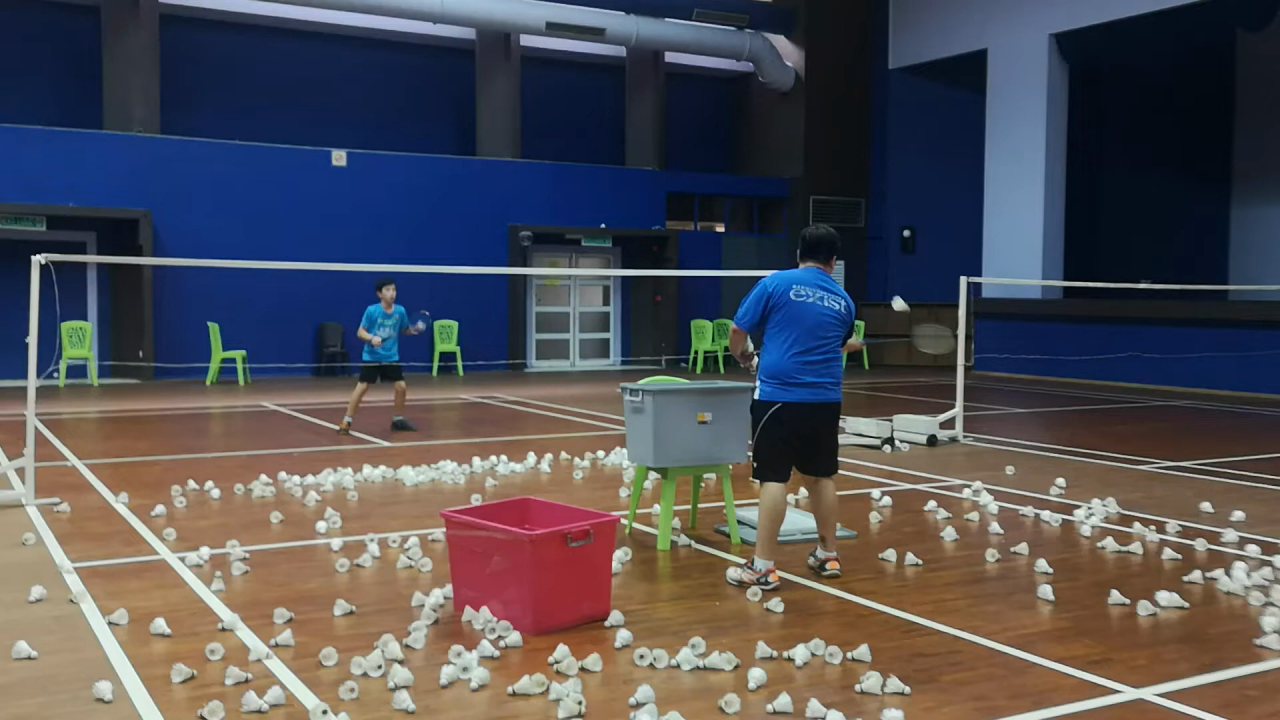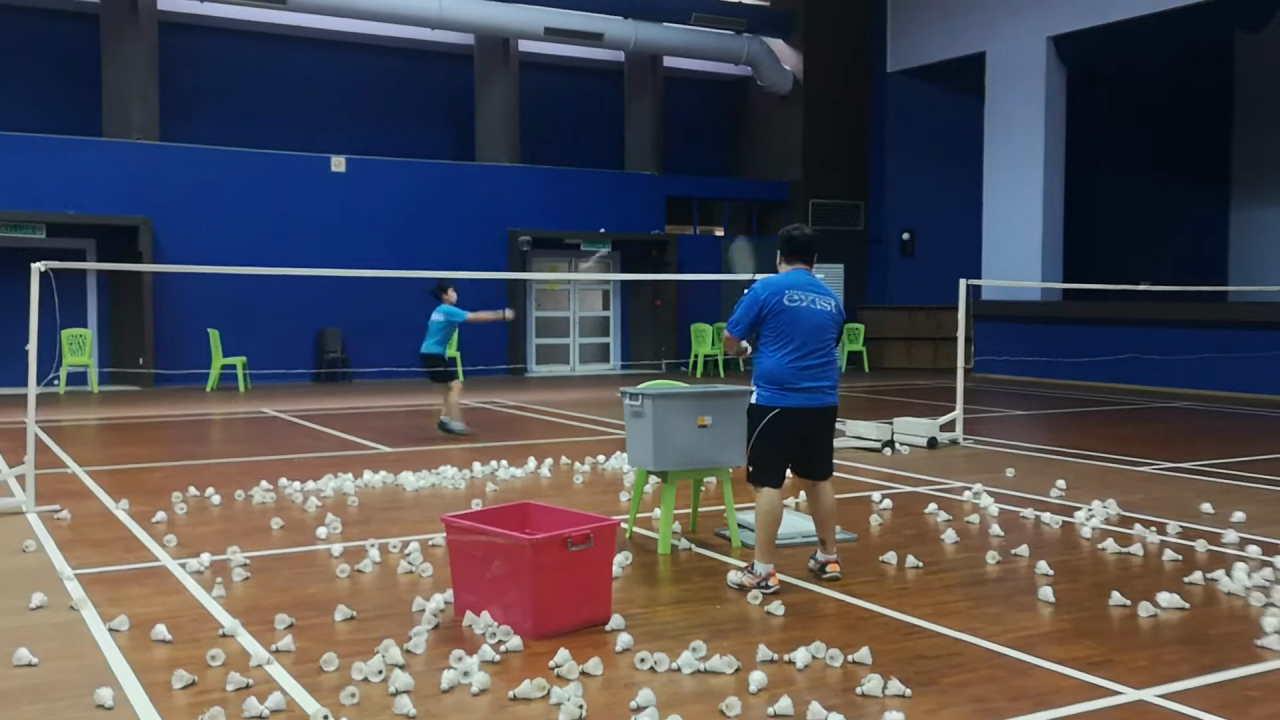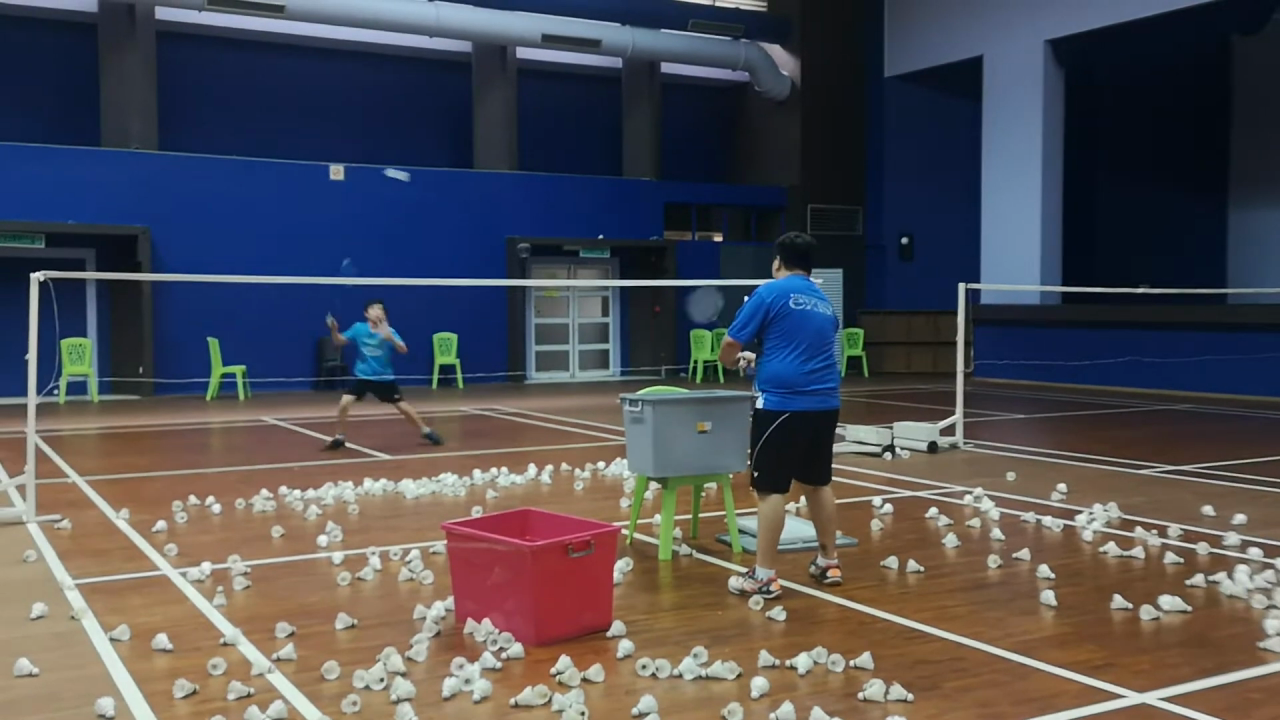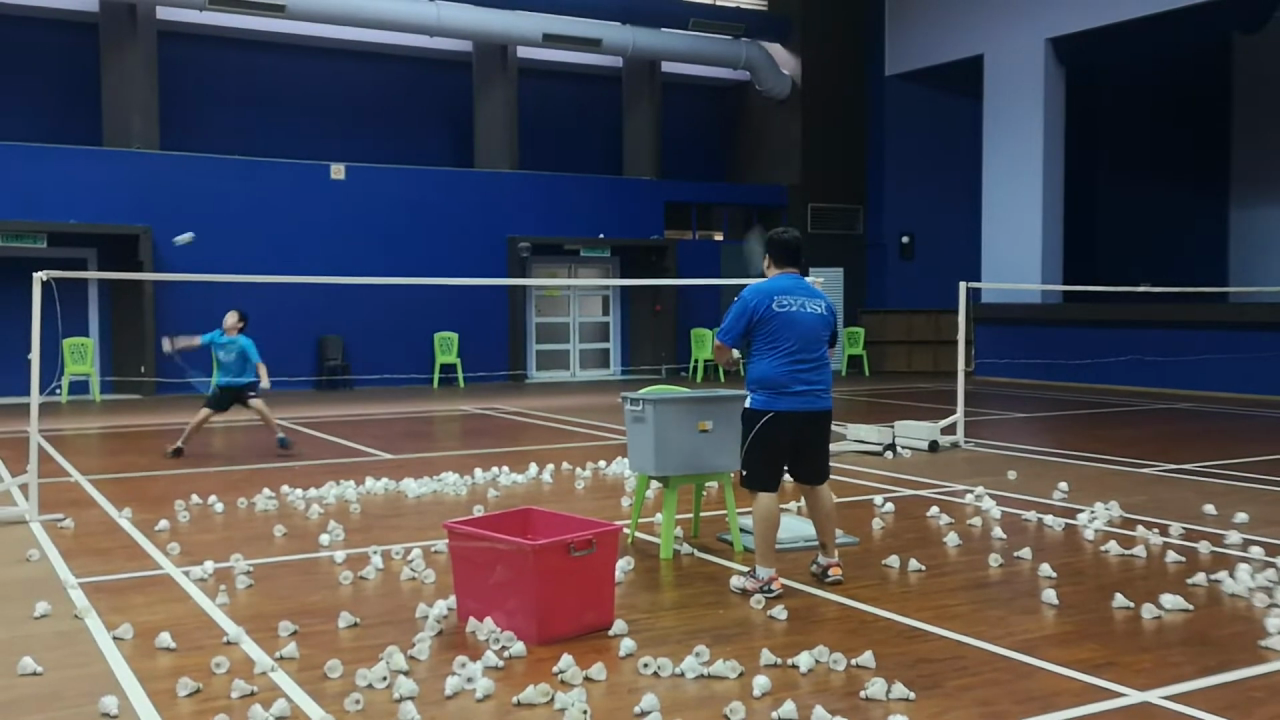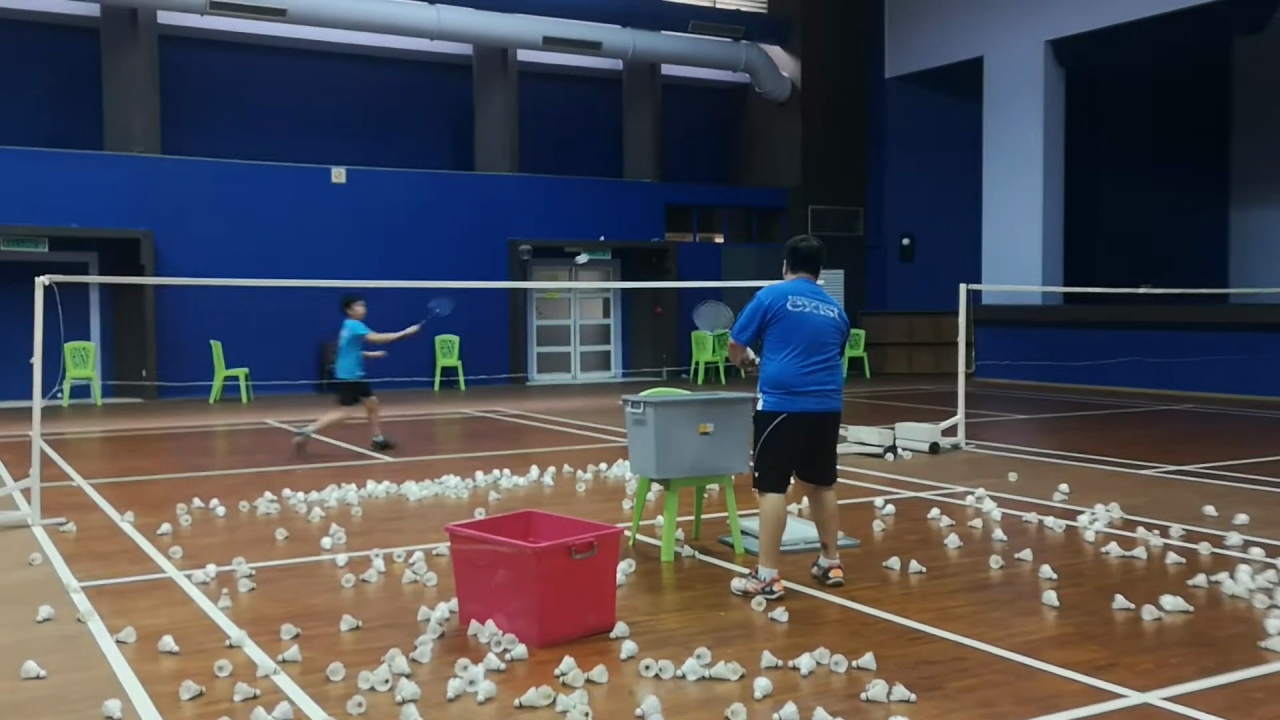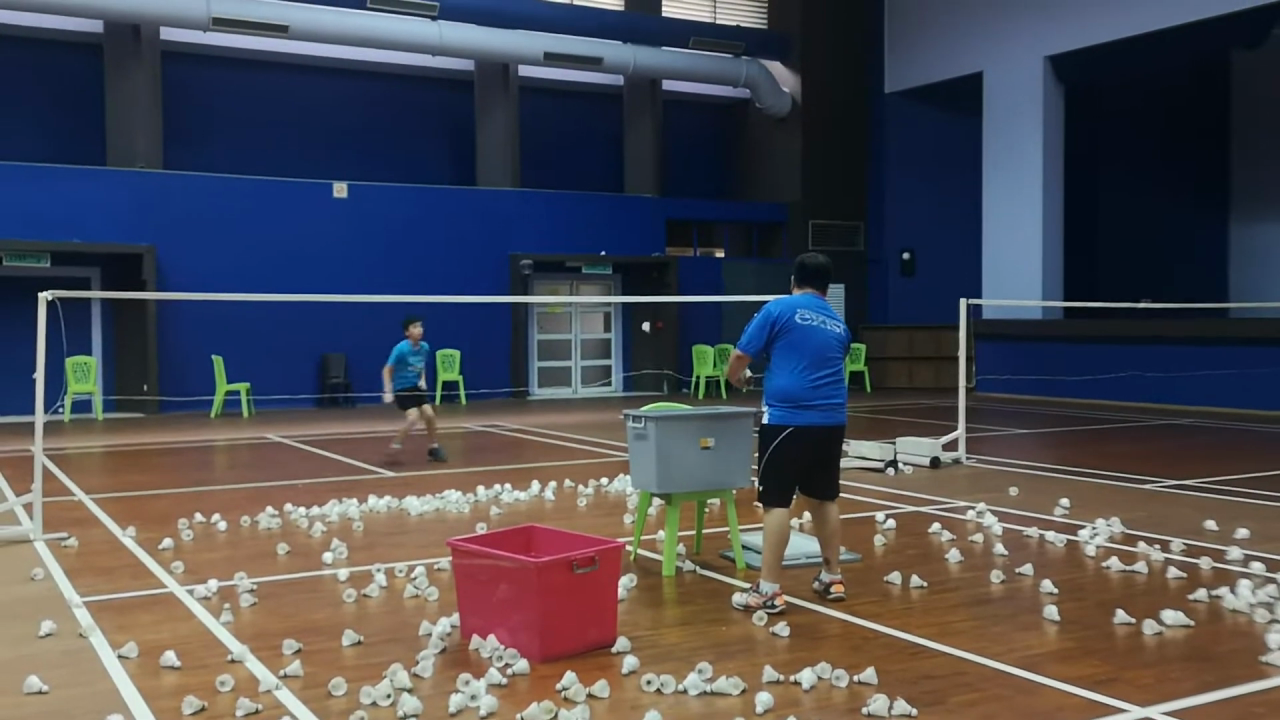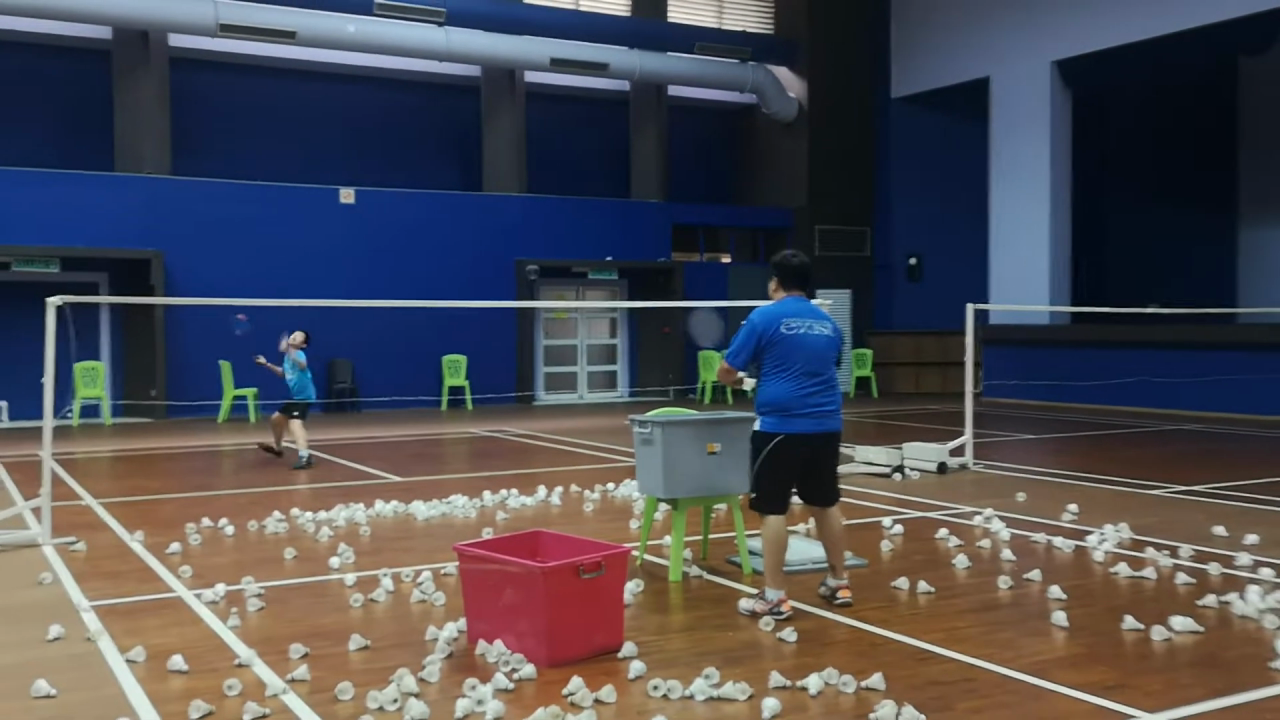
dt=0.7s
person 1, frame 1
left shoulder: (776, 283)
right shoulder: (843, 301)
left elbow: (737, 331)
left wrist: (745, 357)
right wrist: (850, 345)
left hip: (780, 396)
right hip: (825, 399)
left knee: (773, 479)
right knee: (821, 476)
left ankle: (763, 567)
right ankle: (828, 555)
person 1, frame 2
left shoulder: (766, 289)
right shoulder: (832, 300)
left elbow: (730, 339)
left wrist: (743, 350)
left hip: (776, 400)
right hip: (822, 402)
left knee: (768, 483)
right knee: (818, 479)
left ankle: (763, 571)
right ankle: (828, 558)
person 1, frame 3
left shoulder: (770, 293)
right shoulder: (824, 303)
left elbow: (731, 345)
left wrist: (730, 361)
right wrist: (758, 359)
left hip: (782, 404)
right hip: (825, 404)
left knee: (771, 488)
right knee: (818, 483)
left ankle: (764, 576)
right ankle: (829, 563)
person 1, frame 4
left shoulder: (756, 295)
right shoulder: (822, 301)
left elbow: (721, 347)
left wrist: (731, 361)
left hip: (771, 404)
right hip: (817, 405)
left knee: (763, 487)
right knee: (816, 483)
left ankle: (765, 575)
right ankle: (829, 561)
person 1, frame 5
left shoulder: (771, 295)
right shoulder: (835, 309)
left elbow: (735, 346)
left wrist: (745, 360)
left hip: (782, 405)
right hip: (827, 406)
left knee: (772, 488)
right knee: (821, 485)
left ankle: (767, 576)
right ankle: (831, 563)
person 1, frame 6
left shoulder: (778, 309)
right shoulder: (839, 326)
left elbow: (740, 356)
left wrist: (736, 378)
left hip: (787, 419)
right hip: (831, 421)
left knee: (776, 502)
right knee: (824, 499)
left ankle: (768, 591)
right ankle: (833, 577)
person 1, frame 7
left shoulder: (764, 318)
right shoulder: (829, 324)
left elbow: (726, 371)
left wrist: (735, 380)
left hip: (780, 428)
right hip: (826, 427)
left knee: (772, 510)
right knee: (826, 505)
left ankle: (774, 597)
right ankle: (839, 583)
